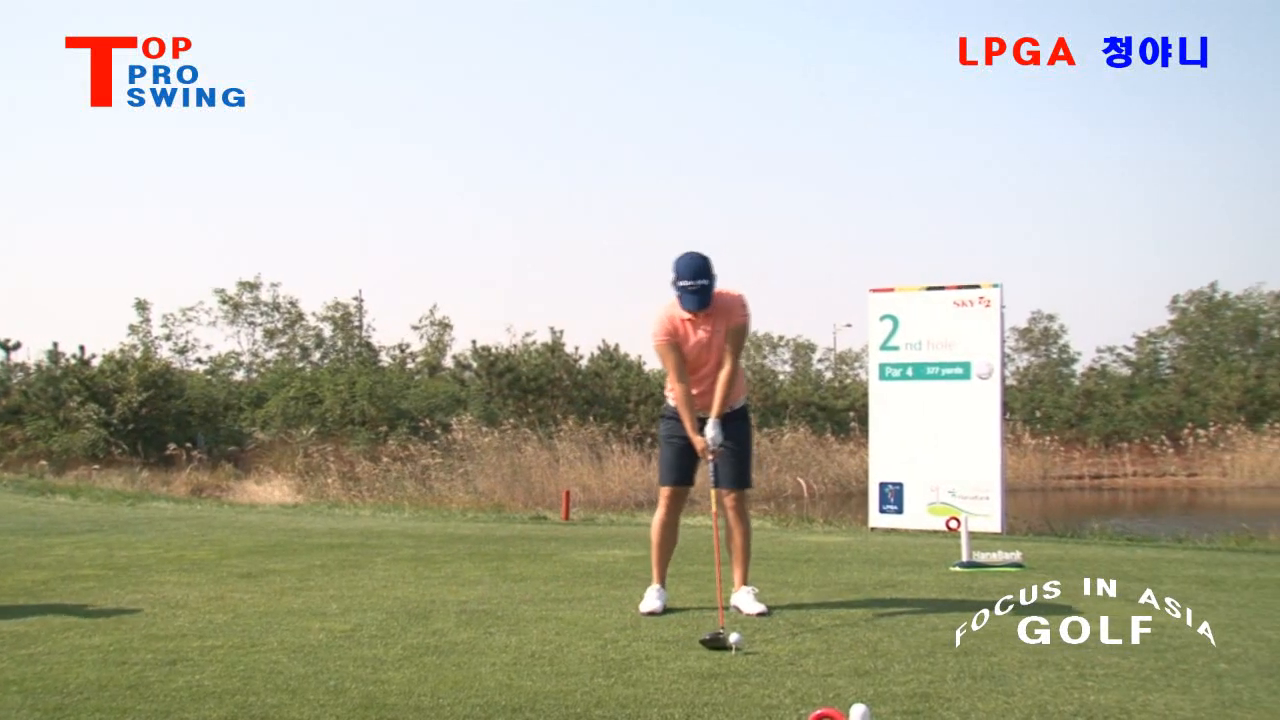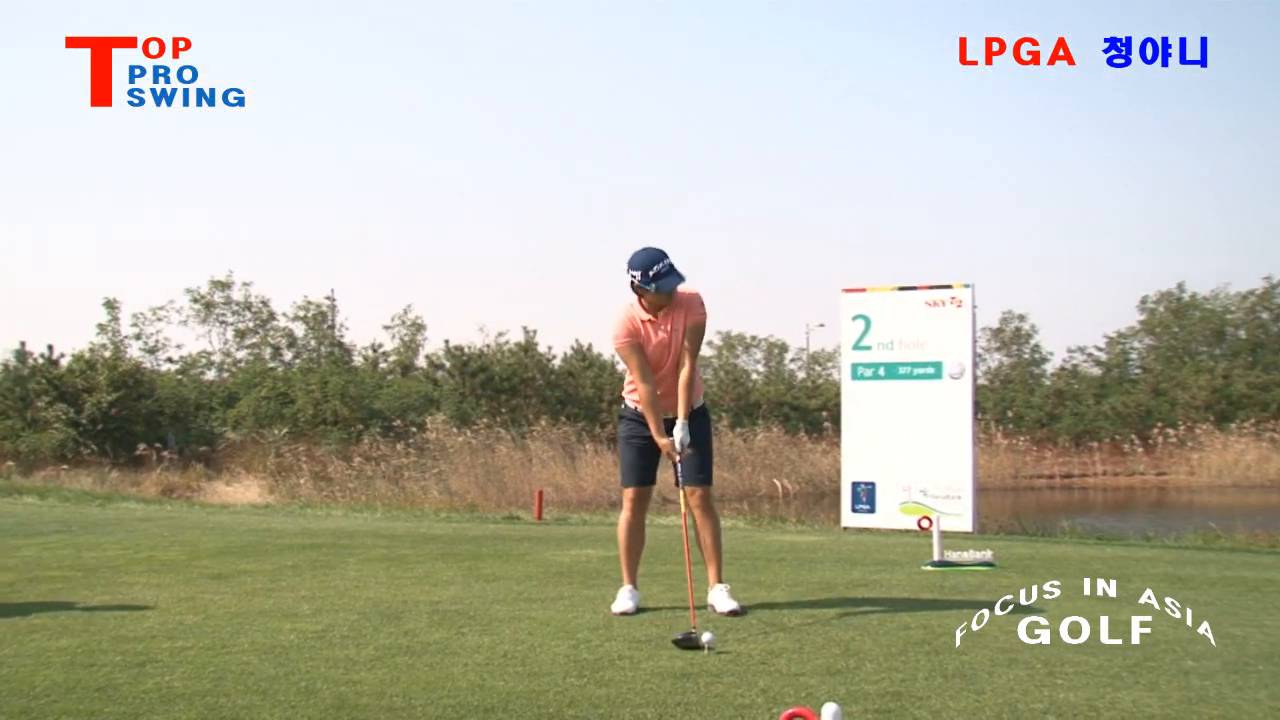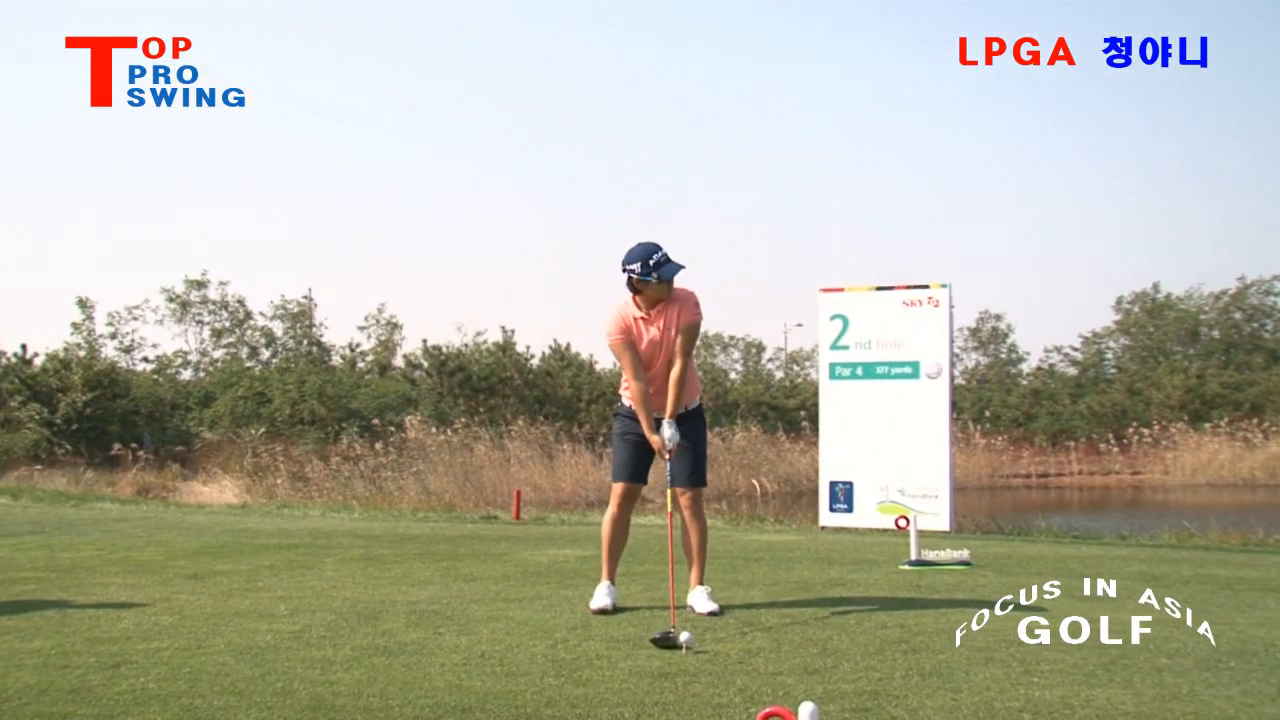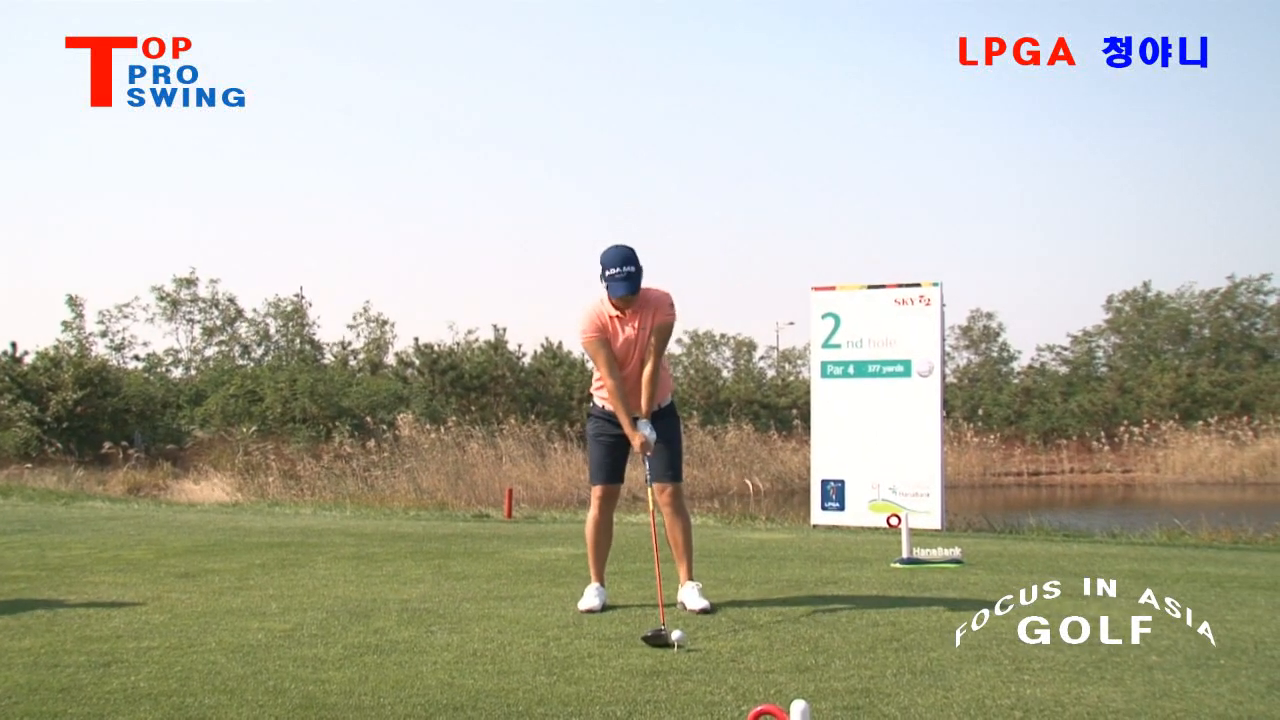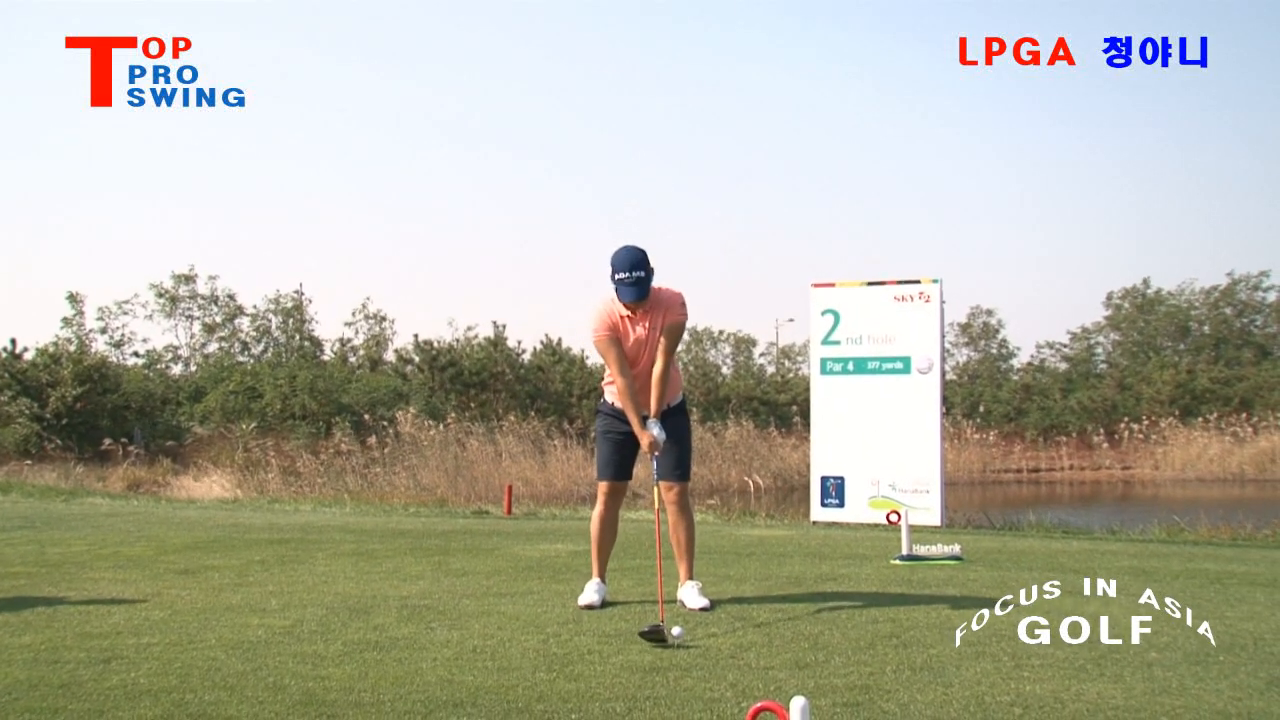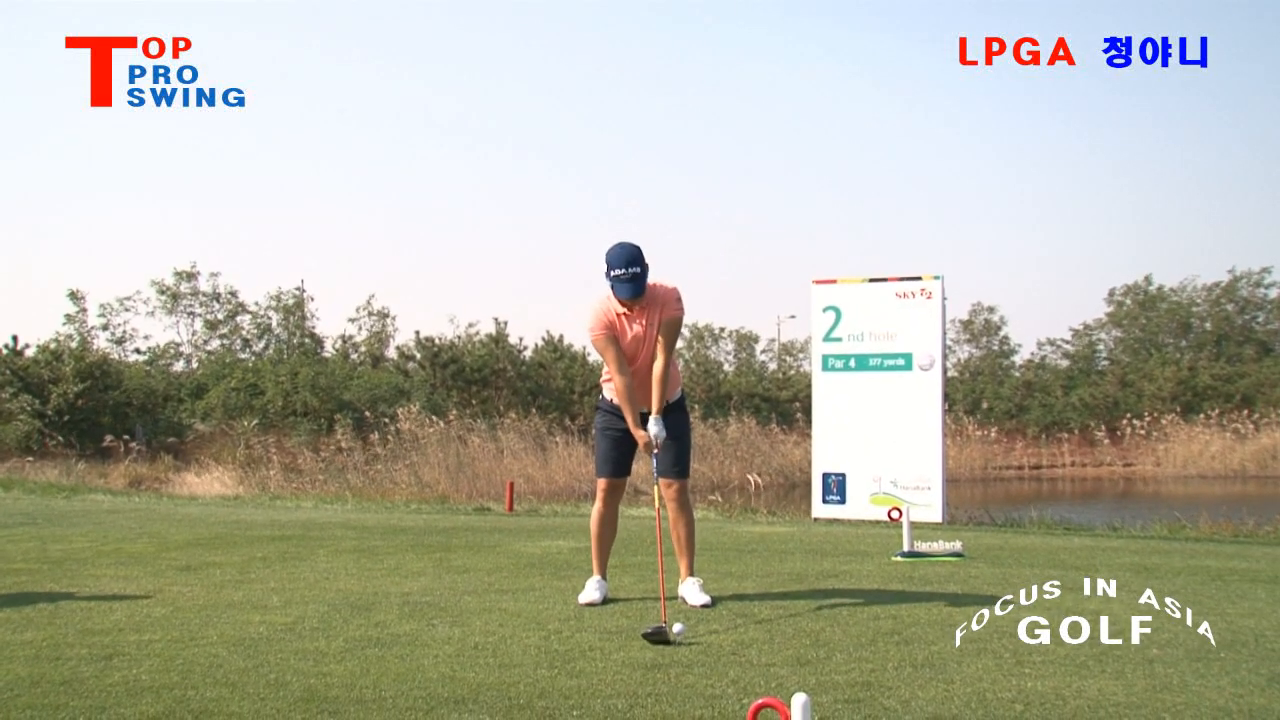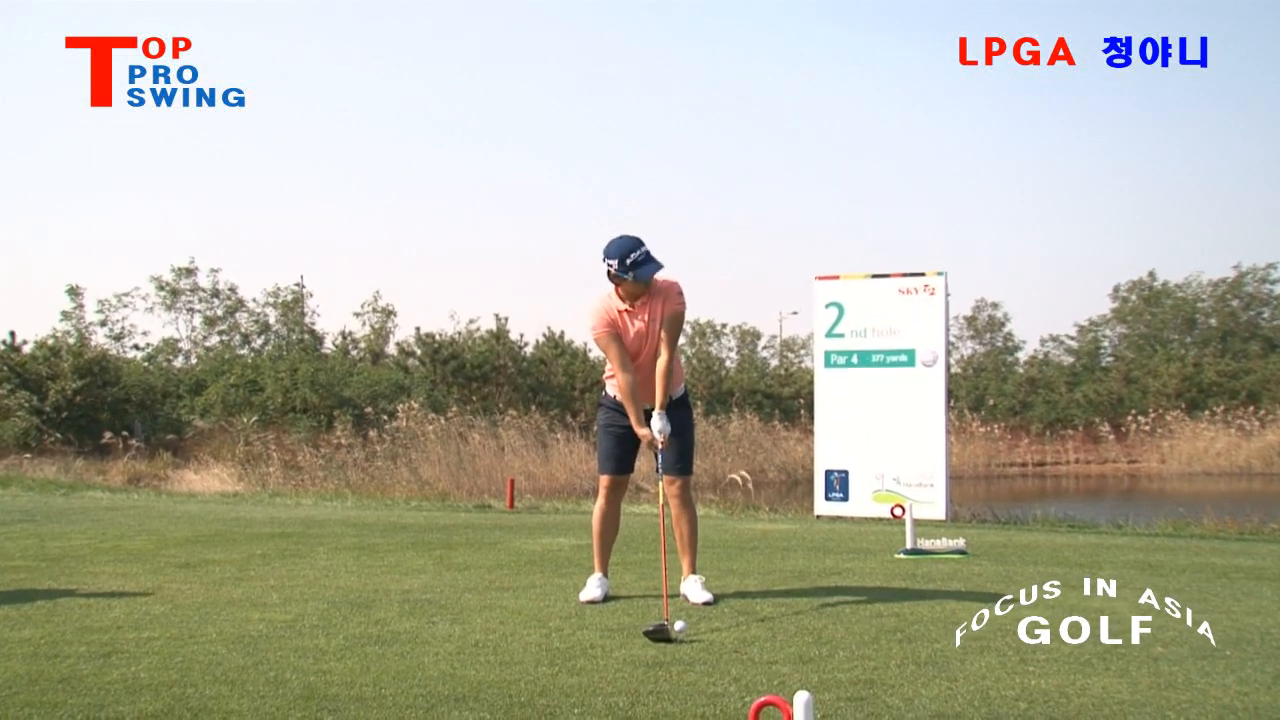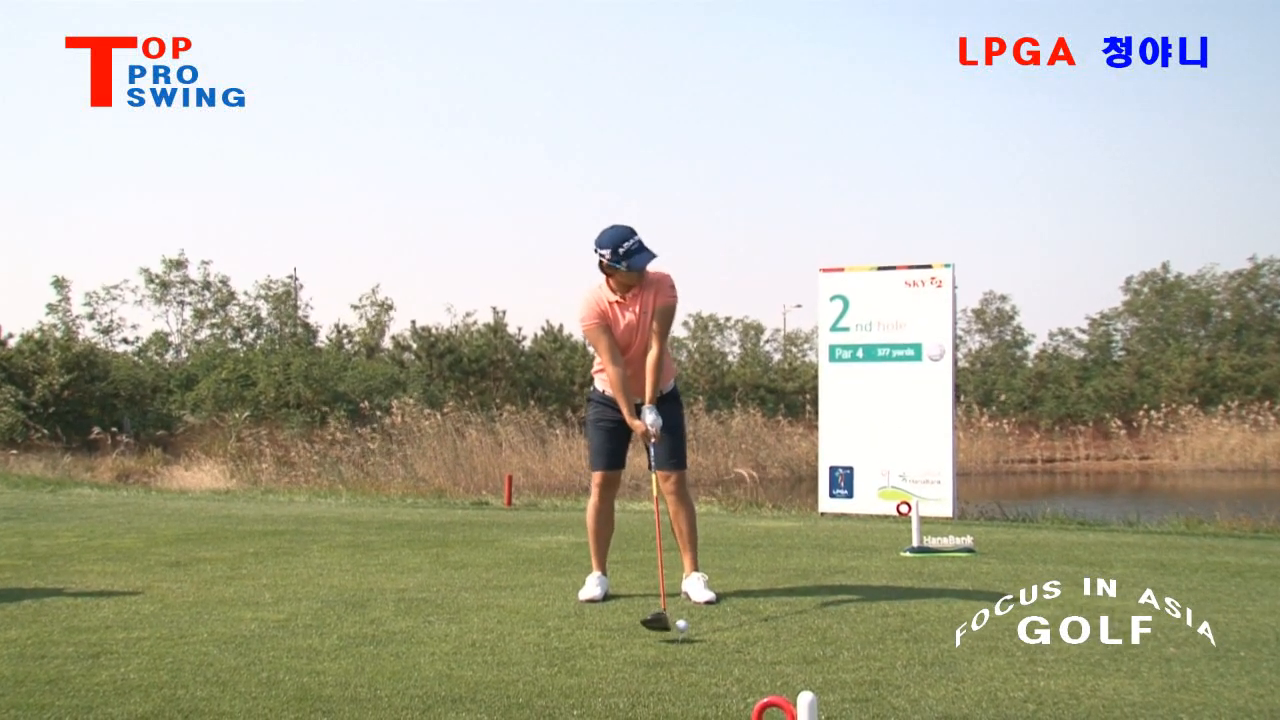
dt=0.4s
person 1, frame 1
left shoulder: (734, 305)
right shoulder: (666, 321)
left elbow: (730, 366)
right elbow: (679, 381)
left wrist: (715, 421)
right wrist: (694, 435)
left hip: (729, 414)
right hip: (680, 415)
left knee: (734, 500)
right knee: (670, 498)
left ankle: (741, 588)
right ankle: (657, 586)
person 1, frame 2
left shoulder: (692, 303)
right shoulder: (626, 323)
left elbow: (688, 365)
right elbow: (643, 383)
left wrist: (682, 423)
right wrist: (659, 437)
left hip: (690, 413)
right hip: (639, 417)
left knee: (700, 497)
right knee: (634, 500)
left ankle: (717, 587)
right ankle: (628, 588)
person 1, frame 3
left shoulder: (686, 302)
right shoulder: (620, 319)
left elbow: (680, 364)
right elbow: (636, 379)
left wrist: (671, 421)
right wrist: (651, 433)
left hip: (684, 414)
right hip: (634, 414)
left knee: (690, 499)
right knee: (622, 496)
left ankle: (698, 589)
right ankle: (607, 584)
person 1, frame 4
left shoulder: (661, 303)
right shoulder: (593, 318)
left elbow: (651, 364)
right elbow: (610, 379)
left wrist: (645, 420)
right wrist: (630, 431)
left hip: (658, 410)
right hip: (608, 415)
left knee: (670, 494)
right knee: (601, 497)
left ankle: (687, 584)
right ankle: (596, 586)
person 1, frame 5
left shoulder: (673, 303)
right shoulder: (604, 317)
left elbow: (662, 364)
right elbow: (621, 377)
left wrist: (655, 420)
right wrist: (639, 430)
left hip: (668, 409)
right hip: (617, 411)
left knee: (676, 493)
right knee: (608, 493)
left ankle: (687, 583)
right ankle: (597, 581)
person 1, frame 6
left shoulder: (669, 298)
right shoulder: (601, 315)
left elbow: (662, 360)
right elbow: (619, 375)
left wrist: (656, 417)
right wrist: (635, 429)
left hip: (667, 405)
right hip: (616, 408)
left knee: (675, 490)
right knee: (606, 490)
left ankle: (688, 580)
right ankle: (598, 578)
person 1, frame 7
left shoulder: (670, 292)
right shoulder: (603, 313)
left elbow: (665, 355)
right elbow: (623, 372)
left wrist: (660, 413)
right wrist: (639, 426)
left hip: (670, 402)
right hip: (619, 404)
left knee: (679, 487)
right knee: (610, 487)
left ankle: (690, 578)
right ankle: (599, 576)
person 1, frame 8
left shoulder: (662, 285)
right shoulder: (593, 304)
left elbow: (655, 348)
right elbow: (613, 365)
left wrist: (650, 406)
right wrist: (631, 419)
left hip: (661, 395)
right hip: (608, 400)
left knee: (674, 482)
right knee: (602, 484)
left ankle: (692, 575)
right ankle: (598, 575)
